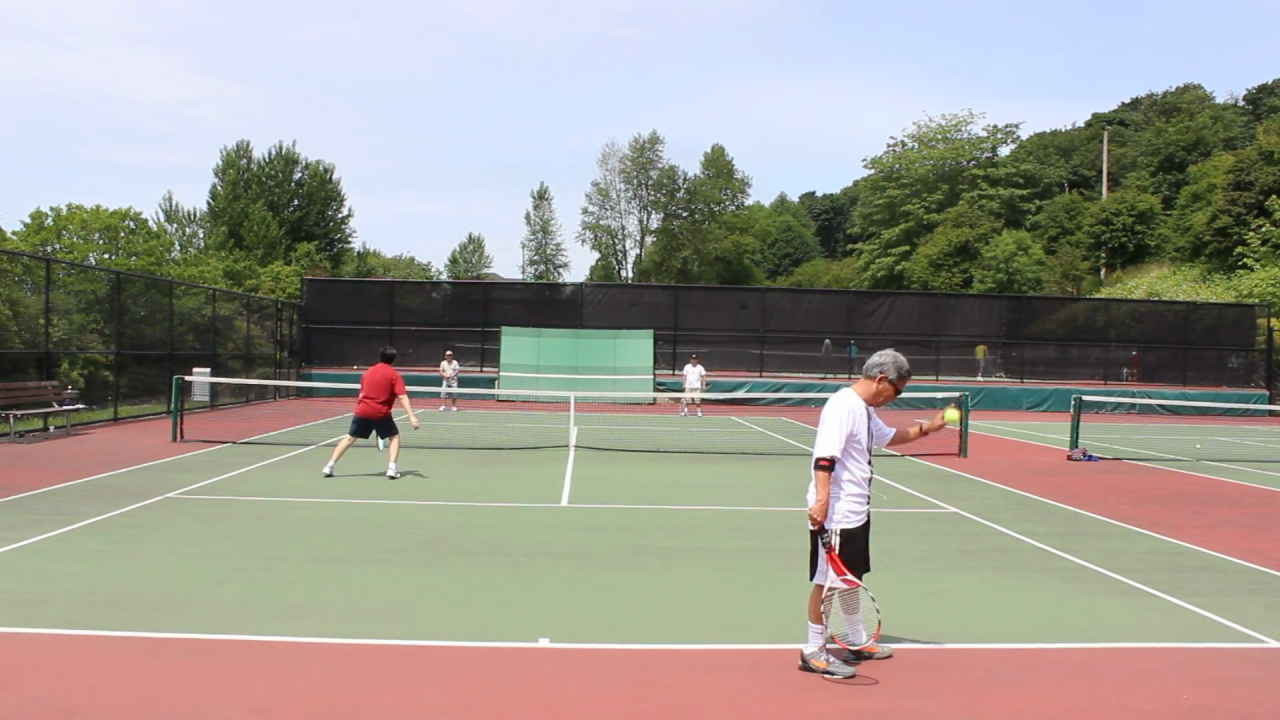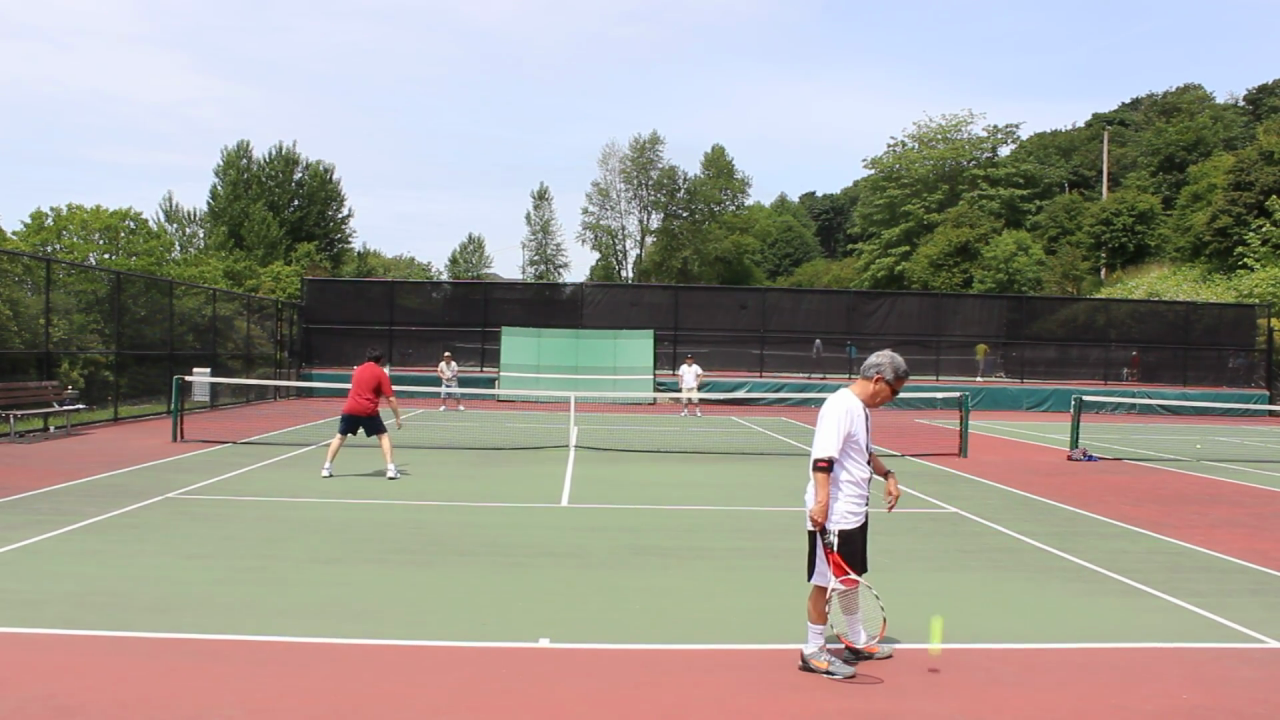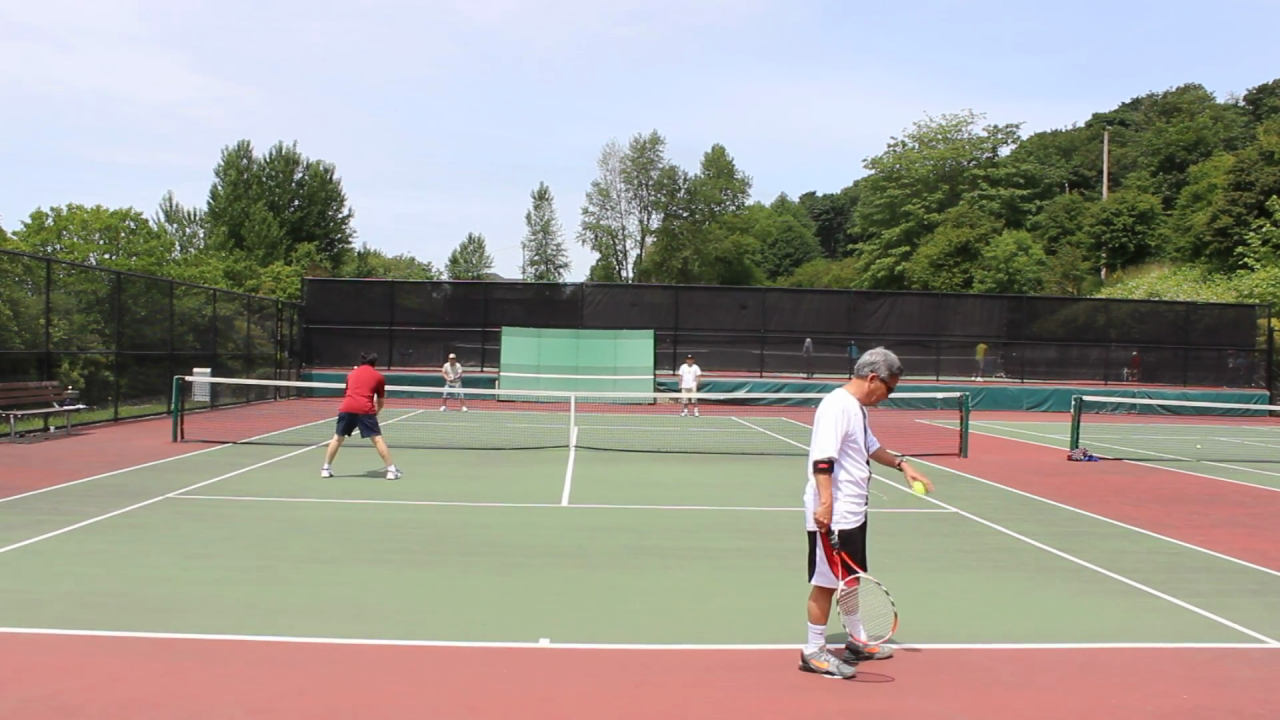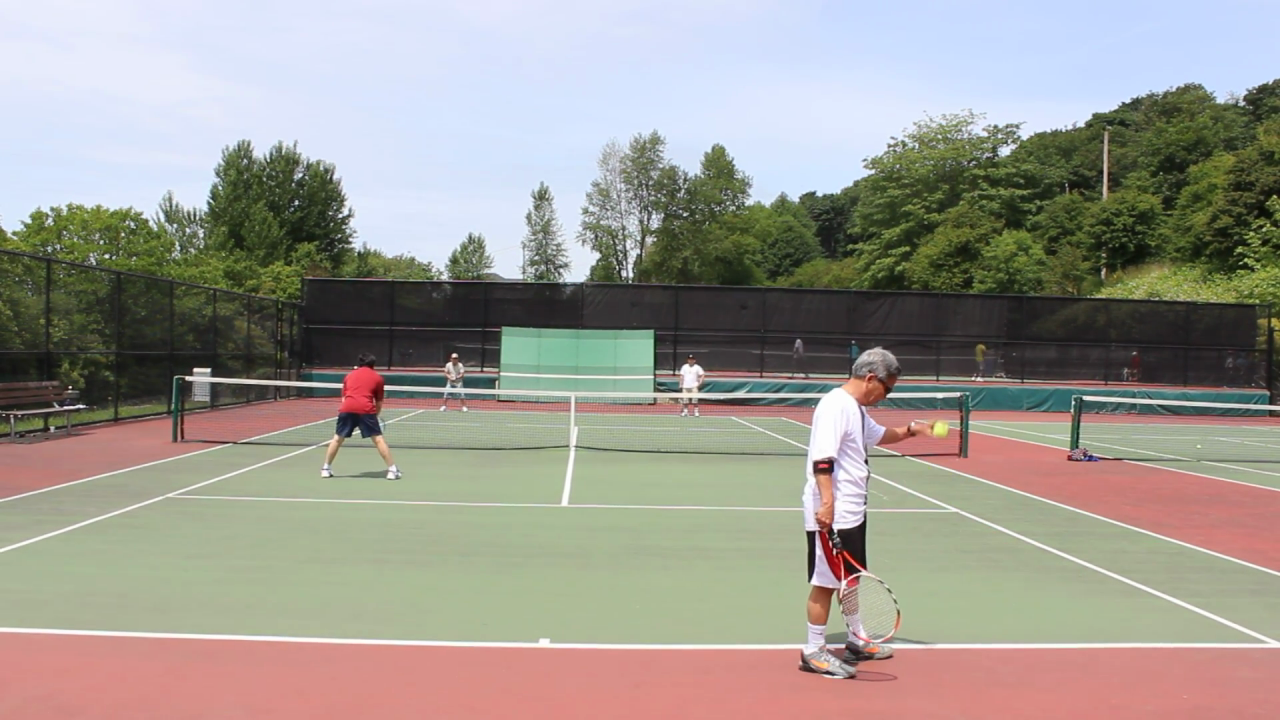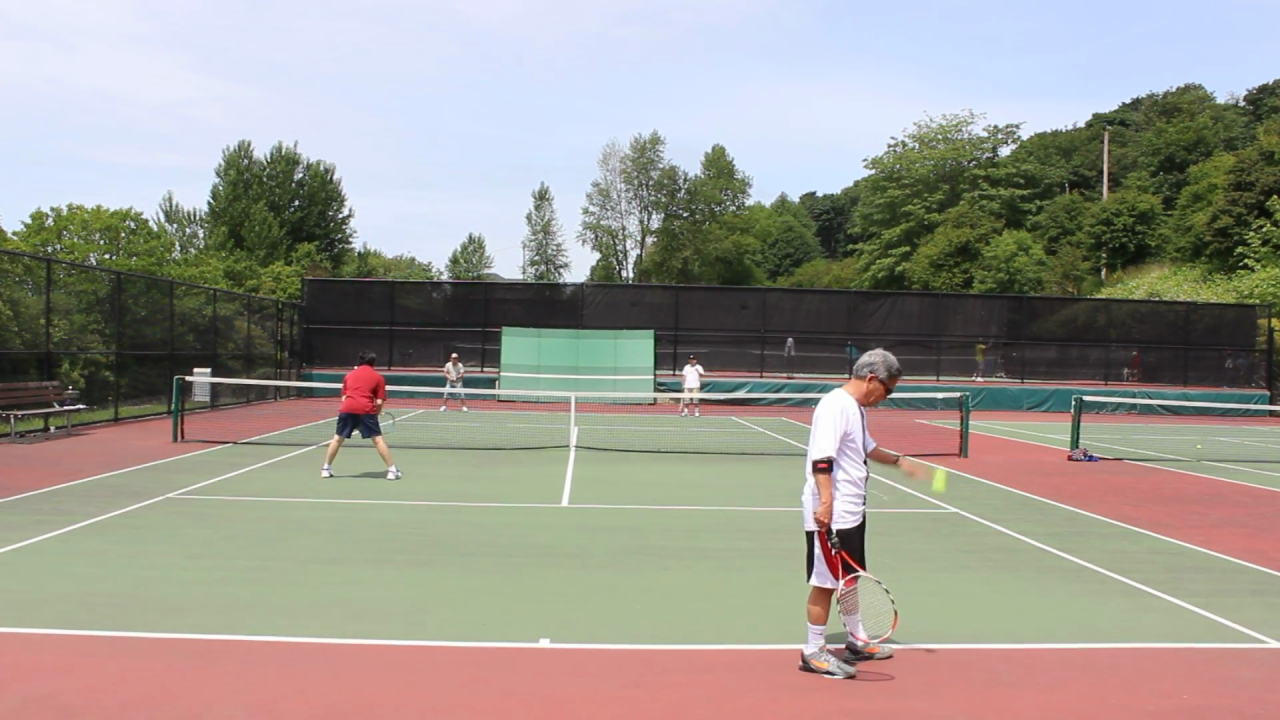
dt=0.3s
person 1, frame 1
left shoulder: (864, 409)
right shoulder: (843, 405)
left elbow: (888, 435)
right elbow: (825, 456)
left wrist: (927, 427)
right wrist: (821, 500)
left hip: (856, 511)
right hip: (836, 513)
left knee: (853, 579)
right knee: (827, 581)
right ankle: (814, 651)
person 1, frame 2
left shoulder: (861, 408)
right shoulder: (841, 406)
right elbow: (823, 458)
left wrist: (887, 475)
right wrist: (821, 501)
left hip: (854, 512)
right hip: (832, 515)
right knee: (824, 581)
right ankle: (813, 651)
person 1, frame 3
left shoulder: (857, 407)
right shoulder: (837, 406)
left elbow: (870, 447)
right elbow: (822, 459)
left wrist: (902, 464)
right wrist: (825, 503)
left hip: (854, 512)
right hip: (833, 514)
left knee: (852, 578)
right knee: (826, 582)
left ankle: (857, 642)
right ankle: (814, 652)
person 1, frame 4
left shoulder: (857, 408)
right shoulder: (835, 405)
left elbow: (877, 435)
right elbow: (821, 459)
left wrist: (912, 429)
right wrist: (826, 502)
left hip: (853, 512)
right hip: (832, 514)
right knee: (826, 582)
left ankle: (856, 642)
right ankle: (814, 652)
person 1, frame 5
left shoulder: (856, 408)
right shoulder: (836, 405)
right elbow: (822, 458)
left wrist: (899, 460)
right wrist: (825, 502)
left hip: (852, 512)
right hip: (831, 514)
left knee: (850, 578)
right knee: (825, 582)
left ankle: (856, 642)
right ankle: (814, 652)
